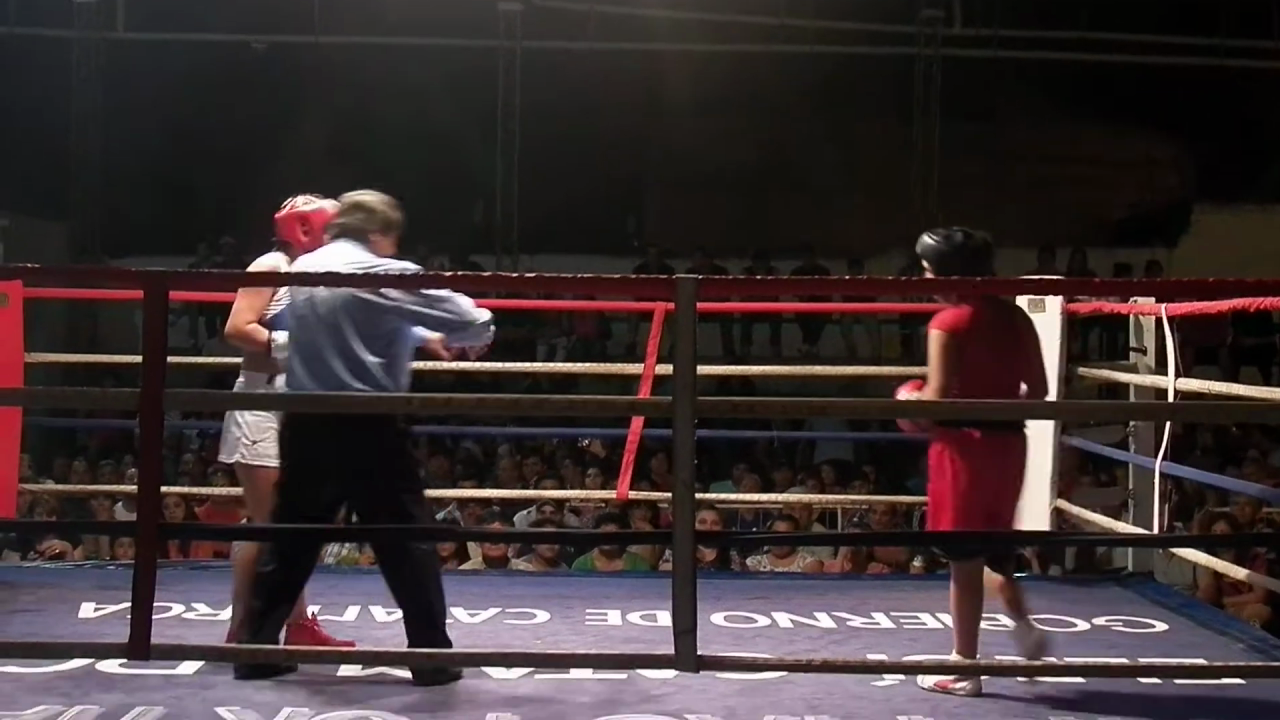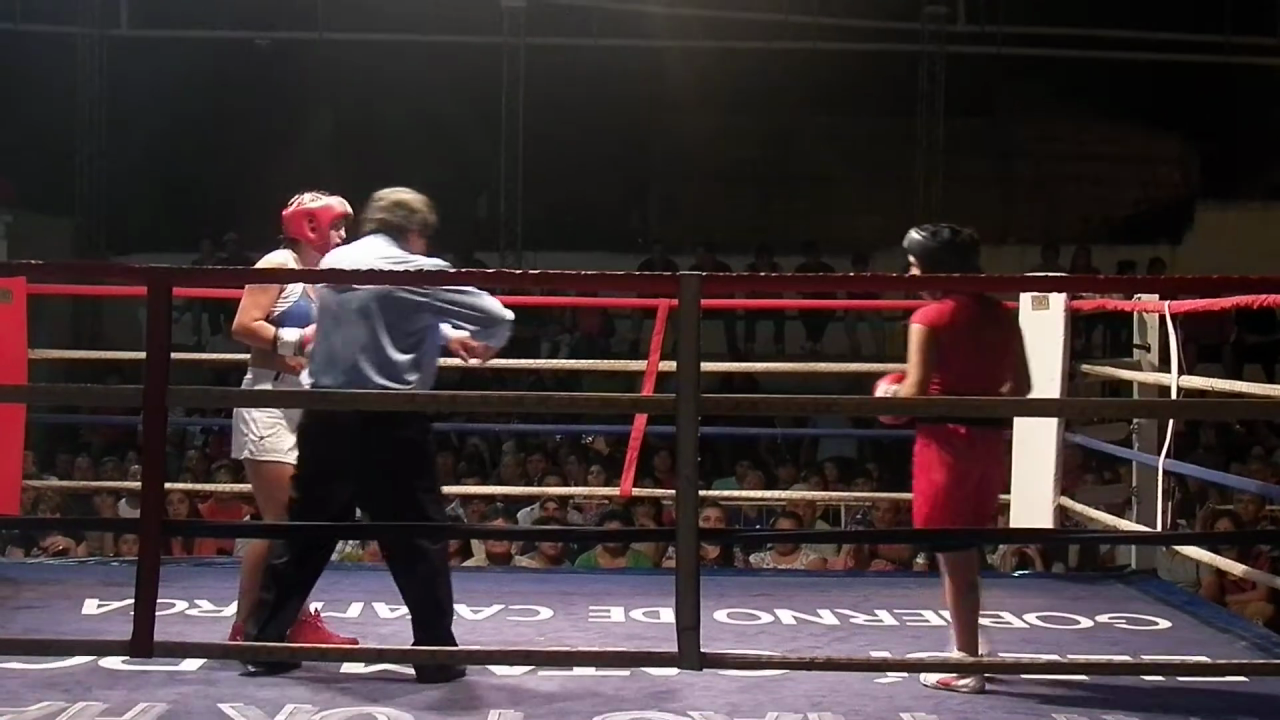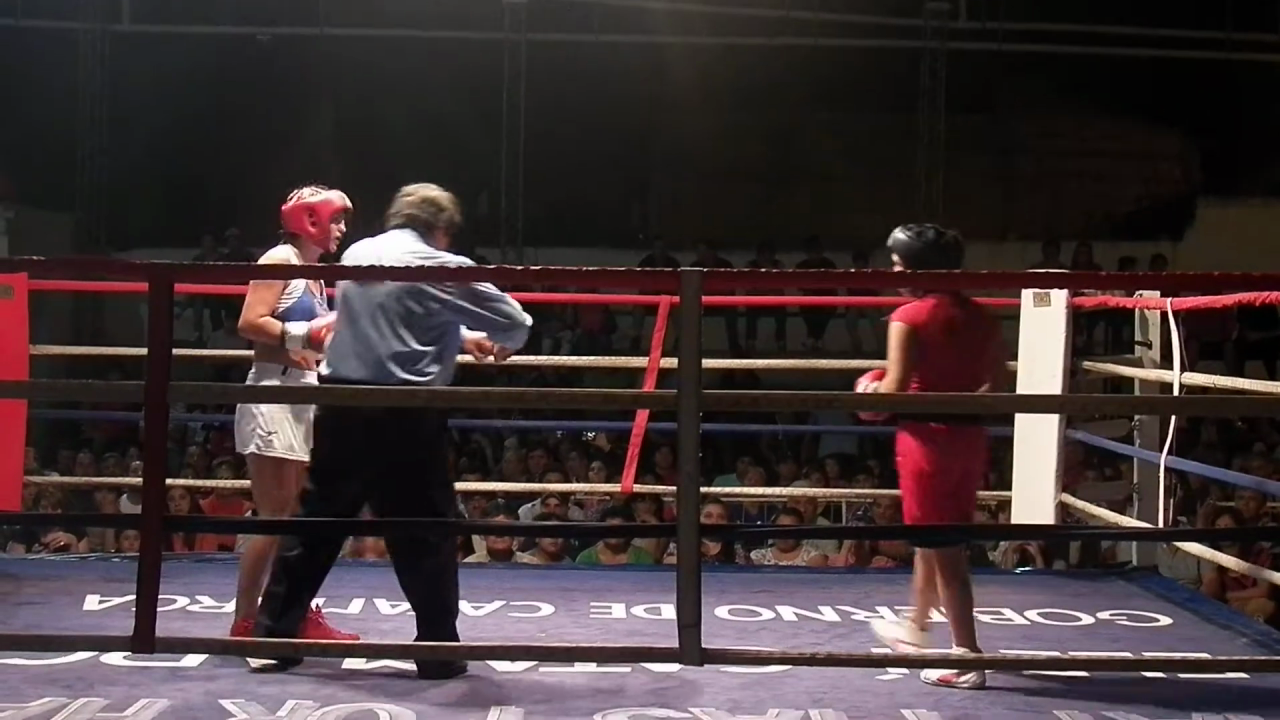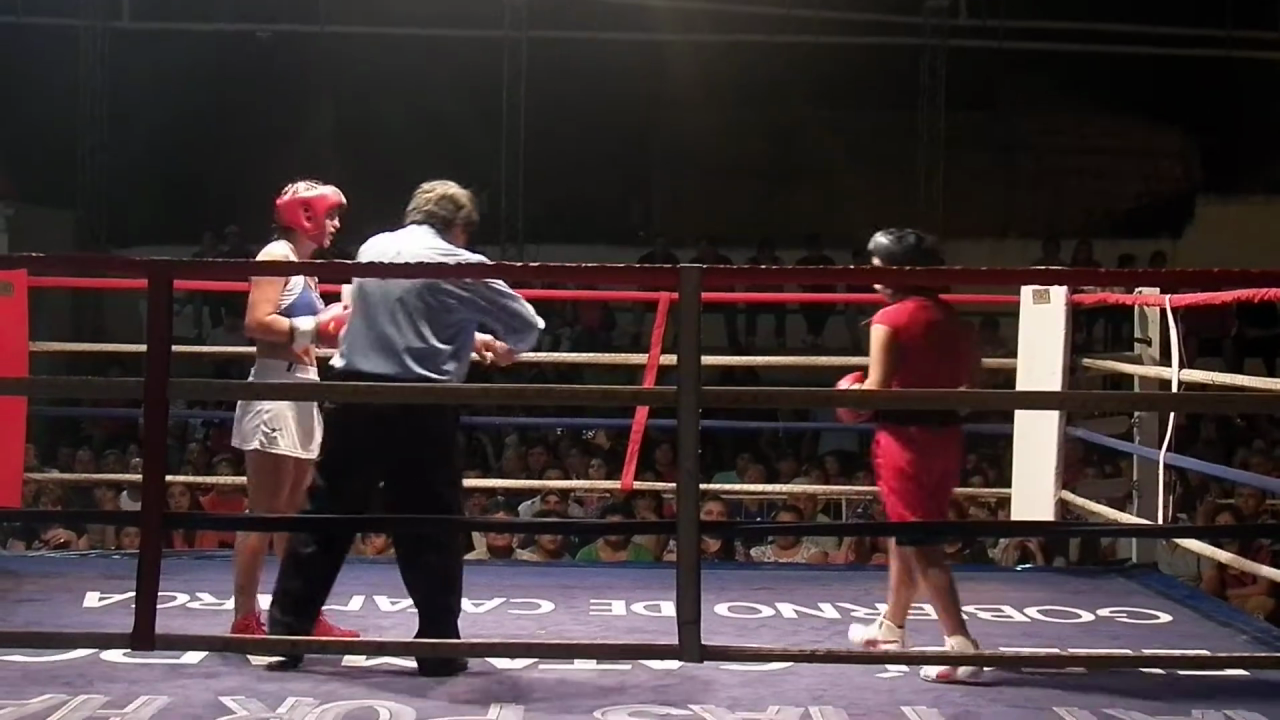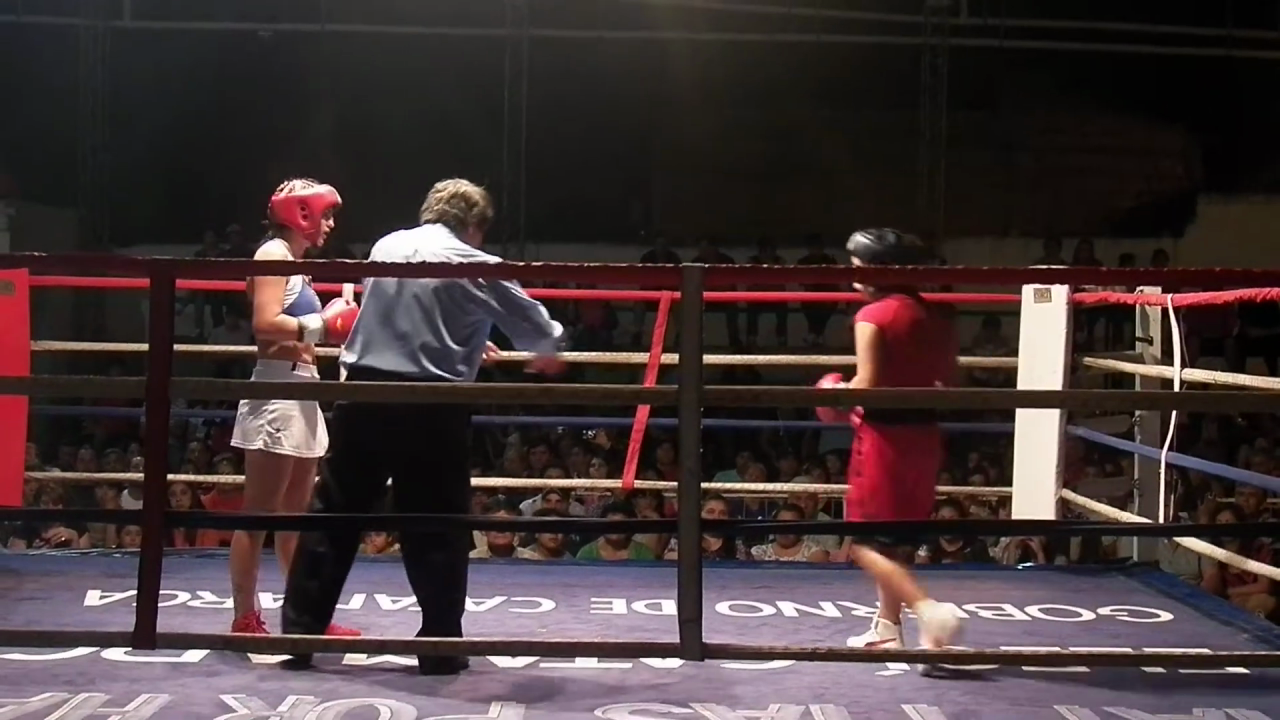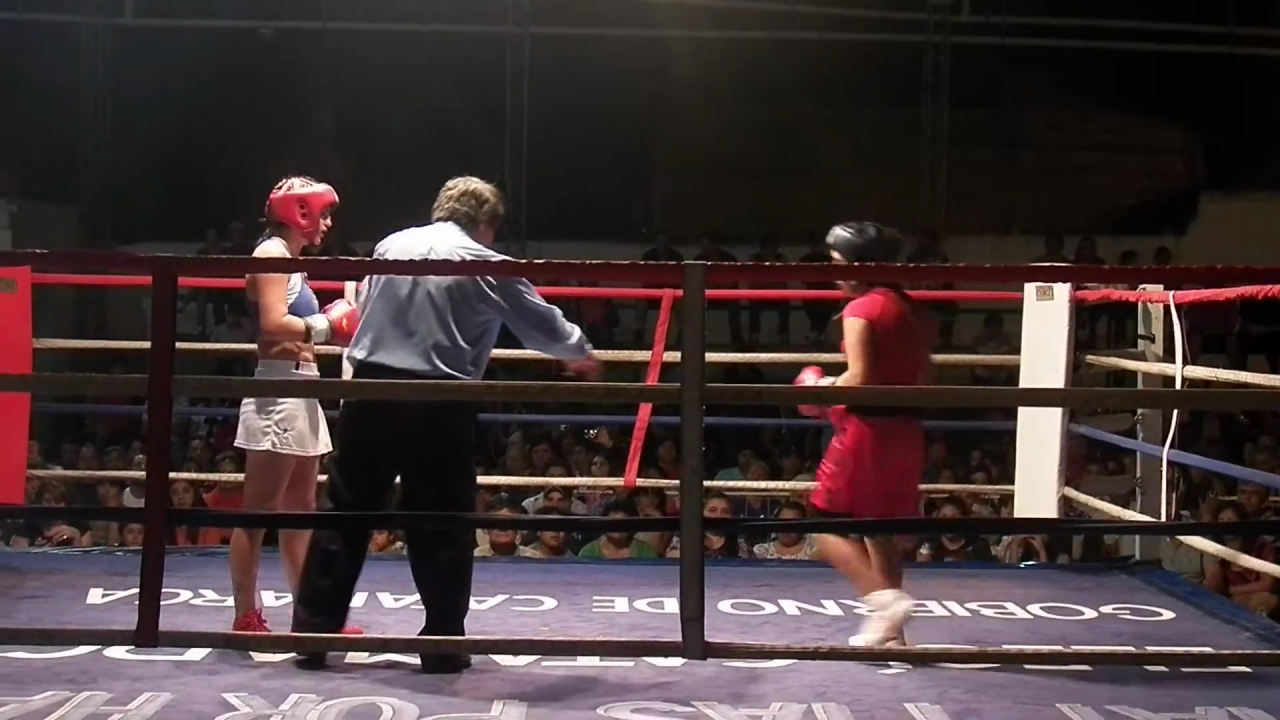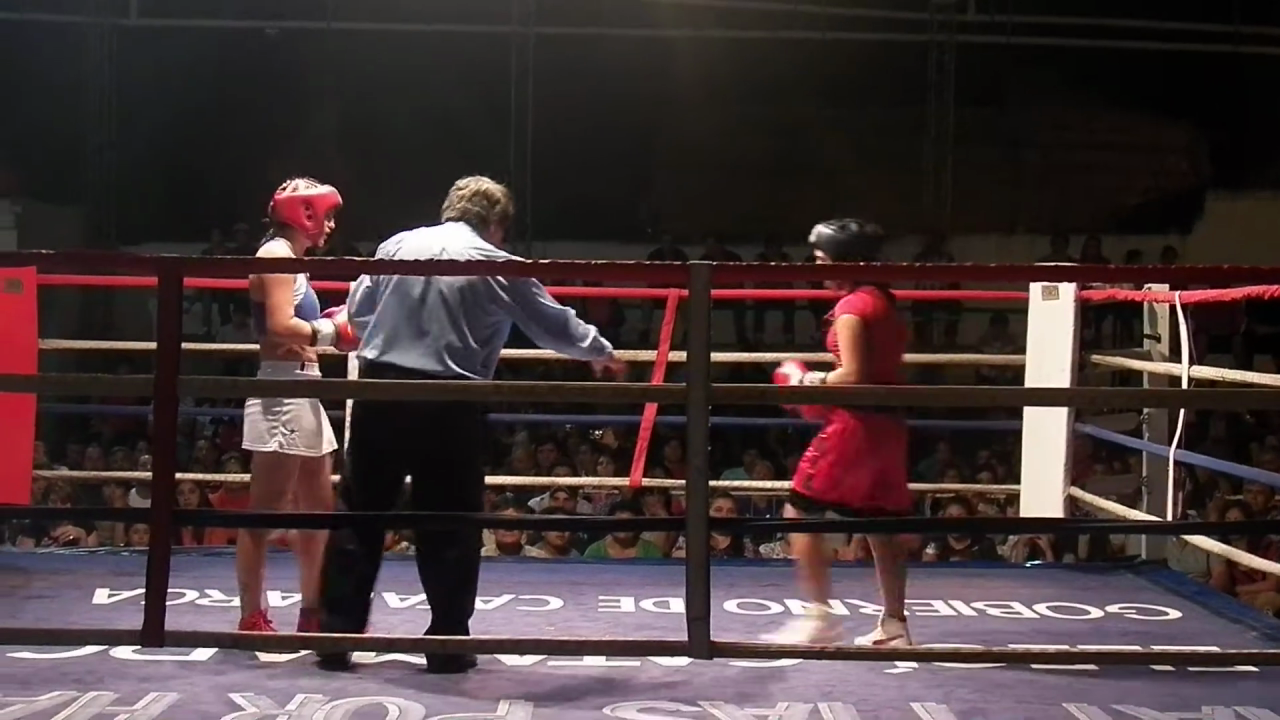
dt=0.1s
person 1, frame 1
left shoulder: (303, 269)
right shoulder: (384, 275)
right elbow: (471, 321)
left wrist: (423, 336)
right wrist: (475, 334)
left hip: (307, 423)
right hip: (368, 426)
left knee: (291, 536)
right knee: (406, 537)
left ankle: (255, 645)
right ankle: (432, 653)
person 1, frame 2
left shoulder: (333, 262)
right shoulder: (420, 273)
right elbow: (496, 321)
left wrist: (442, 335)
right wrist: (486, 342)
left hip: (326, 415)
right hip: (389, 421)
left knee: (305, 529)
right knee: (418, 536)
left ankle: (262, 638)
right ankle: (434, 650)
person 1, frame 3
left shoulder: (357, 254)
right shoulder: (442, 268)
right elbow: (514, 323)
left wrist: (460, 335)
right wrist: (503, 344)
left hip: (343, 407)
right hip: (406, 415)
left knee: (317, 521)
right knee: (427, 532)
left ankle: (274, 631)
right ankle: (438, 647)
person 1, frame 4
left shoulder: (373, 249)
right shoulder: (461, 266)
right elbow: (524, 326)
right wrist: (508, 345)
left hip: (354, 398)
right hip: (420, 410)
left knee: (326, 517)
right knee: (432, 528)
left ankle: (285, 631)
right ankle: (437, 644)
person 1, frame 5
left shoulder: (385, 247)
right shoulder: (476, 267)
right elbow: (540, 332)
right wrist: (547, 352)
left hip: (364, 396)
right hip: (430, 408)
left knee: (335, 514)
right knee: (439, 527)
left ankle: (300, 631)
right ankle: (441, 642)
person 1, frame 6
left shoulder: (392, 246)
right shoulder: (488, 267)
right elbow: (545, 326)
right wrist: (580, 352)
left hip: (372, 393)
right hip: (439, 407)
left knee: (345, 515)
right knee: (441, 527)
left ankle: (314, 632)
right ankle: (441, 642)
person 1, frame 7
left shoulder: (397, 245)
right shoulder: (499, 268)
left elbow: (358, 312)
right elbow: (559, 327)
right wrist: (602, 352)
left hip: (380, 394)
right hip: (449, 406)
left knee: (359, 514)
right knee: (450, 526)
left ankle: (337, 633)
right ankle: (448, 641)
person 2, frame 1
right shoulder: (271, 267)
right elbow: (236, 329)
right wrist: (291, 344)
right hip: (261, 403)
right knee: (271, 526)
left ankle: (298, 624)
right ankle: (241, 630)
person 2, frame 2
right shoulder: (279, 263)
left elbow: (317, 343)
right elbow: (243, 326)
right wrist: (296, 340)
right knee: (277, 520)
left ankle: (300, 620)
right ankle: (245, 627)
person 2, frame 3
left shoulder: (314, 276)
right shoulder: (280, 260)
left elbow: (317, 337)
right elbow: (249, 324)
right wrist: (305, 334)
left hip: (304, 396)
left knee: (299, 517)
right knee: (275, 518)
left ankle: (302, 618)
right ankle: (244, 623)
person 2, frame 4
left shoulder: (304, 268)
right shoulder: (277, 254)
left elbow: (304, 332)
right elbow: (258, 323)
right wrist: (313, 327)
left knee: (293, 513)
right knee: (266, 513)
right ankle: (244, 622)
person 2, frame 5
left shoulder: (296, 265)
right shoulder: (274, 254)
left elbow: (302, 330)
right elbow: (265, 324)
left wrist: (336, 319)
right wrist: (321, 325)
left knee: (296, 513)
right knee: (260, 512)
right ankle: (244, 621)
person 2, frame 6
left shoulder: (289, 260)
right shoulder: (273, 254)
left elbow: (295, 327)
right elbow: (273, 324)
left wrist: (330, 317)
right wrist: (328, 326)
left hip: (300, 392)
right hip: (279, 391)
left knee: (300, 510)
right knee: (260, 509)
right ankle: (246, 620)
person 2, frame 7
left shoulder: (290, 260)
right shoulder: (276, 255)
left elbow: (298, 328)
right elbow: (280, 327)
left wrist: (333, 323)
right wrist: (332, 330)
left hip: (302, 392)
right hip: (283, 392)
left knee: (318, 506)
right knee: (265, 510)
left ankle: (313, 613)
right ankle: (252, 620)
person 3, frame 1
left shoulder: (947, 322)
right shoulder: (1016, 317)
left elbow: (937, 397)
right elbow: (1038, 390)
left wrist: (909, 406)
left hip: (964, 443)
right hip: (1008, 442)
left knee: (962, 559)
right knee: (992, 551)
left ankle: (964, 667)
right ankle: (1024, 629)
person 3, frame 2
left shoulder: (928, 318)
right shoulder: (999, 314)
left elbow: (914, 390)
right elbow: (1019, 384)
left wrist: (889, 400)
left hip: (946, 438)
right hip: (990, 437)
left knee: (954, 551)
right knee: (960, 543)
right ankle: (969, 644)
person 3, frame 3
left shoulder: (908, 317)
right shoulder: (980, 316)
left elbow: (894, 387)
right elbow: (997, 383)
left wrist: (869, 395)
left hip: (926, 435)
right hip: (970, 434)
left knee: (942, 547)
right knee: (943, 540)
left ankle: (967, 657)
right ankle: (913, 629)
person 3, frame 4
left shoulder: (889, 318)
right shoulder: (953, 319)
left elbow: (877, 387)
right elbow: (971, 383)
left hip: (903, 438)
right hip: (945, 434)
left knee: (920, 546)
right knee: (905, 538)
left ankle: (959, 643)
right ankle: (890, 628)
person 3, frame 5
left shoulder: (873, 317)
right shoulder: (933, 317)
left elbow: (866, 386)
right elbow: (948, 385)
left hip: (885, 435)
right hip: (924, 434)
left knee: (863, 543)
right knee: (893, 532)
left ankle: (931, 611)
right ankle: (886, 628)
person 3, frame 6
left shoulder: (862, 310)
right shoulder: (905, 308)
left elbow: (860, 380)
right elbow: (919, 377)
left wrist: (819, 389)
left hip: (868, 428)
right hip: (904, 427)
left knee: (828, 527)
right knee: (881, 532)
left ankle: (886, 599)
right ankle: (888, 620)
person 3, frame 7
left shoulder: (852, 307)
right shoulder: (886, 304)
left elbow: (852, 376)
left wrist: (805, 382)
right wrist: (820, 381)
left hip: (855, 423)
right hip: (887, 423)
left knee: (800, 513)
right knee: (881, 529)
left ankle: (818, 617)
right ankle: (893, 627)
